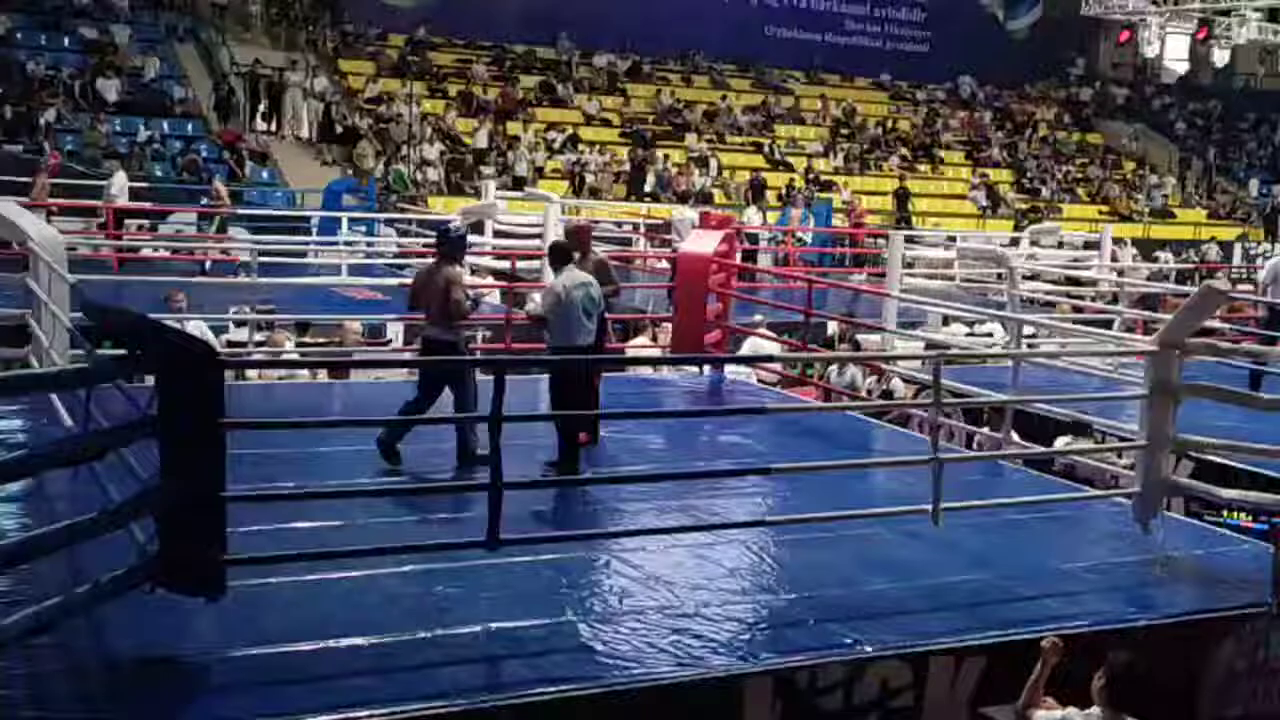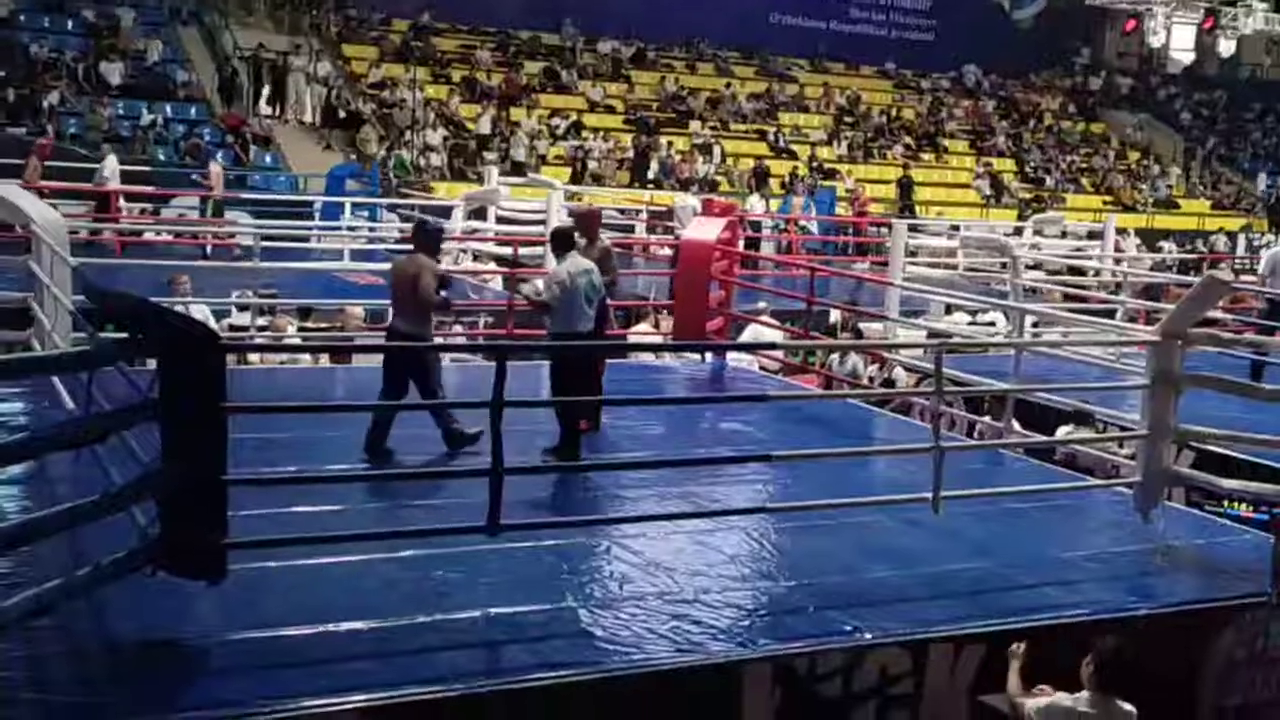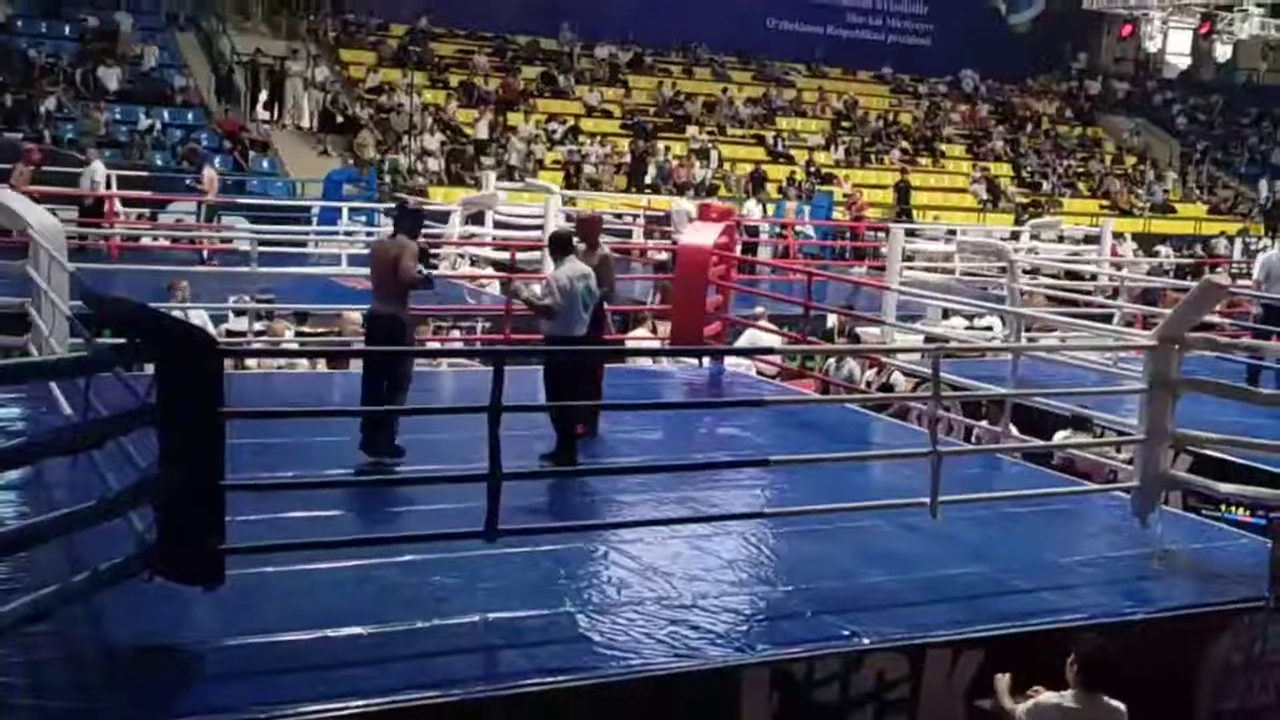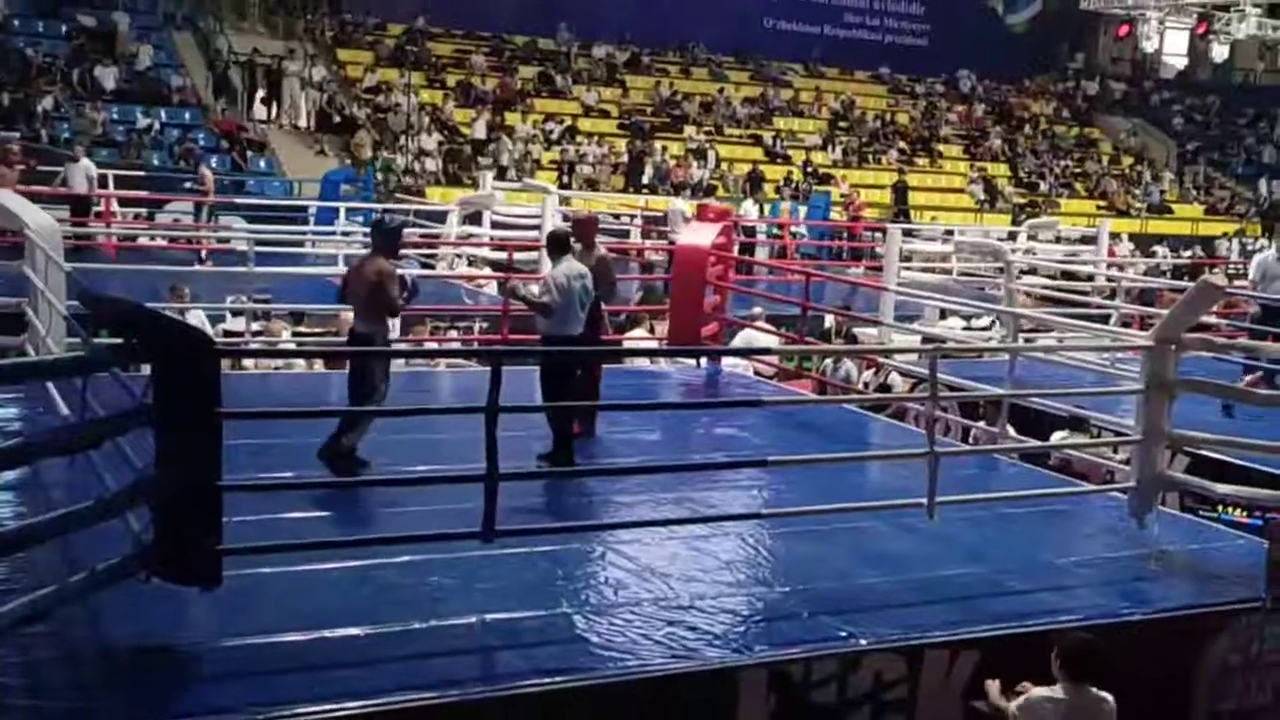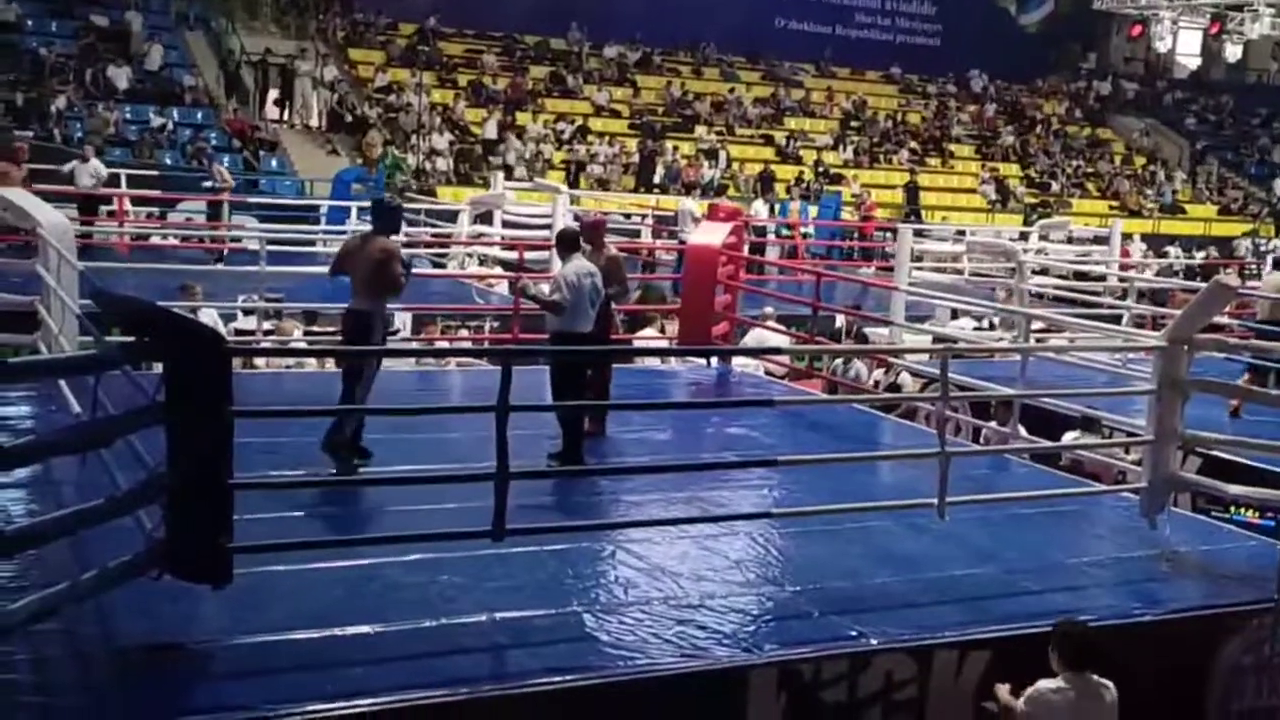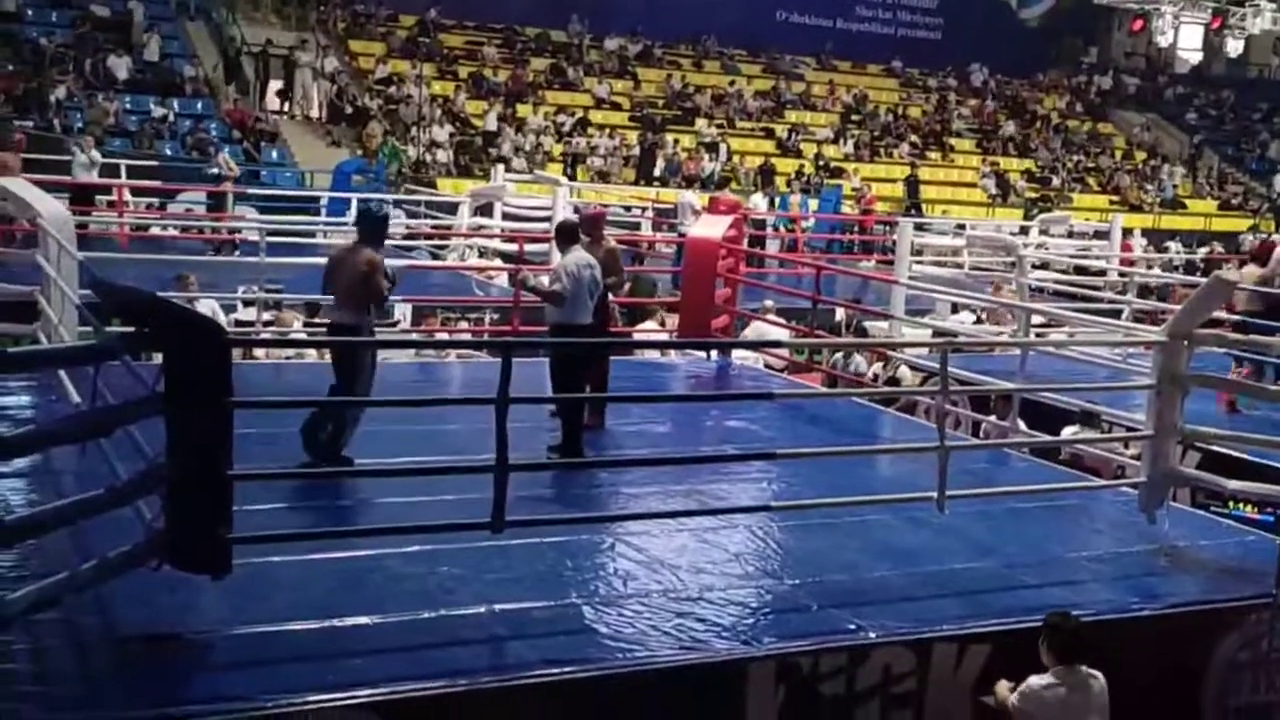
dt=0.2s
person 1, frame 1
left shoulder: (423, 274)
right shoulder: (454, 274)
left elbow: (412, 306)
right elbow: (458, 311)
right wrist: (471, 304)
left hip: (429, 342)
right hip: (451, 345)
left knee: (423, 399)
right knee: (465, 402)
left ankle: (388, 440)
right ankle: (467, 452)
person 1, frame 2
left shoulder: (399, 264)
right shoulder: (427, 266)
right elbow: (426, 300)
right wrist: (443, 301)
left hip: (396, 333)
right hip: (418, 337)
left knee: (391, 393)
right knee: (433, 392)
left ankle: (375, 445)
right ankle: (455, 435)
person 1, frame 3
left shoulder: (378, 245)
right shoulder: (407, 246)
right elbow: (407, 278)
right wrist: (423, 279)
left hip: (375, 316)
right hip: (395, 320)
left knee: (373, 382)
right knee: (398, 382)
left ankle: (371, 438)
right ankle: (386, 440)
person 1, frame 4
left shoulder: (356, 265)
right shoulder: (387, 270)
left elbow: (342, 296)
right elbow: (393, 309)
right wrist: (407, 294)
left hip: (357, 335)
right hip: (374, 339)
left knee: (360, 398)
right knee: (371, 398)
left ankle: (345, 450)
right ankle: (338, 449)
person 1, frame 5
left shoulder: (354, 243)
right shoulder: (389, 249)
left elbow: (334, 271)
right elbow: (396, 287)
right wrist: (405, 272)
left hip: (353, 315)
right hip: (370, 320)
left knee: (353, 382)
right knee: (360, 385)
left ankle: (351, 442)
right ankle: (339, 440)
person 1, frame 6
left shoulder: (338, 255)
right shoulder: (374, 260)
left elbow: (326, 288)
right elbow: (381, 300)
right wrist: (388, 284)
left hip: (336, 327)
right hip: (357, 331)
left knee: (343, 388)
right knee: (356, 394)
left ankle: (314, 432)
right ankle: (330, 450)
person 2, frame 1
left shoulder: (556, 286)
right shoulder: (590, 281)
left elbow: (543, 319)
right elbow: (599, 311)
left wrist: (530, 312)
left hip: (565, 353)
right hip: (587, 350)
left knee: (564, 409)
right knee: (578, 406)
left ankle: (568, 464)
right ankle: (567, 459)
person 2, frame 2
left shoulder: (559, 272)
right shoulder: (591, 267)
left elbow: (546, 306)
right elbow: (599, 297)
left wrist: (527, 293)
left hip: (565, 340)
right hip: (586, 336)
left knee: (564, 396)
right knee: (577, 393)
left ankle: (569, 450)
right ankle: (568, 445)
person 2, frame 3
left shoulder: (558, 276)
right shoulder: (587, 272)
left elbow: (549, 311)
right elbow: (593, 301)
left wrist: (524, 296)
left hip: (560, 344)
right hip: (580, 340)
left knee: (559, 400)
right knee: (571, 399)
left ankle: (566, 455)
right ankle: (564, 450)
person 2, frame 4
left shoulder: (556, 275)
right shoulder: (584, 271)
left elbow: (547, 309)
right elbow: (589, 301)
left wrist: (521, 295)
left hip: (557, 343)
right hip: (575, 339)
left knee: (555, 401)
right knee: (566, 398)
left ankle: (563, 456)
right ankle: (562, 451)
person 2, frame 5
left shoulder: (566, 272)
right shoulder: (593, 270)
left elbow: (557, 306)
right elbow: (598, 300)
left wrist: (531, 293)
left hip: (567, 340)
right hip: (585, 337)
left knee: (565, 399)
right knee: (576, 397)
left ankle: (572, 455)
right ankle: (572, 450)
person 2, frame 6
left shoulder: (566, 263)
right shoulder: (591, 262)
left elbow: (557, 297)
right elbow: (597, 293)
left wrist: (531, 286)
left hip: (566, 332)
right hip: (585, 329)
left knee: (565, 391)
right knee: (575, 389)
left ankle: (571, 448)
right ankle: (571, 443)
person 3, frame 1
left shoulder: (599, 261)
right shoulder: (578, 260)
left elbow: (616, 289)
left hip: (594, 323)
left knee: (589, 378)
left ankle: (591, 431)
person 3, frame 2
left shoulder: (604, 248)
right shoulder: (584, 246)
left elbow: (612, 280)
left hip: (596, 310)
left knee: (593, 365)
left ankle: (592, 417)
person 3, frame 3
left shoulder: (604, 256)
right shoulder: (582, 250)
left elbow: (609, 290)
left hip: (594, 315)
left knee: (592, 370)
left ankle: (590, 422)
right ankle: (580, 415)
person 3, frame 4
left shoulder: (601, 256)
right shoulder: (579, 251)
left elbow: (611, 290)
left hip: (591, 317)
left knee: (589, 370)
left ankle: (587, 423)
right ankle: (577, 416)
person 3, frame 5
left shoulder: (612, 256)
right shoulder: (588, 251)
left elbow: (624, 289)
left wrist: (600, 294)
left hip: (601, 317)
left knee: (599, 370)
left ankle: (597, 421)
right ankle: (583, 412)
person 3, frame 6
left shoulder: (610, 249)
right shoulder: (585, 244)
left elbow: (620, 281)
left hip: (598, 308)
left knee: (597, 362)
left ankle: (596, 413)
